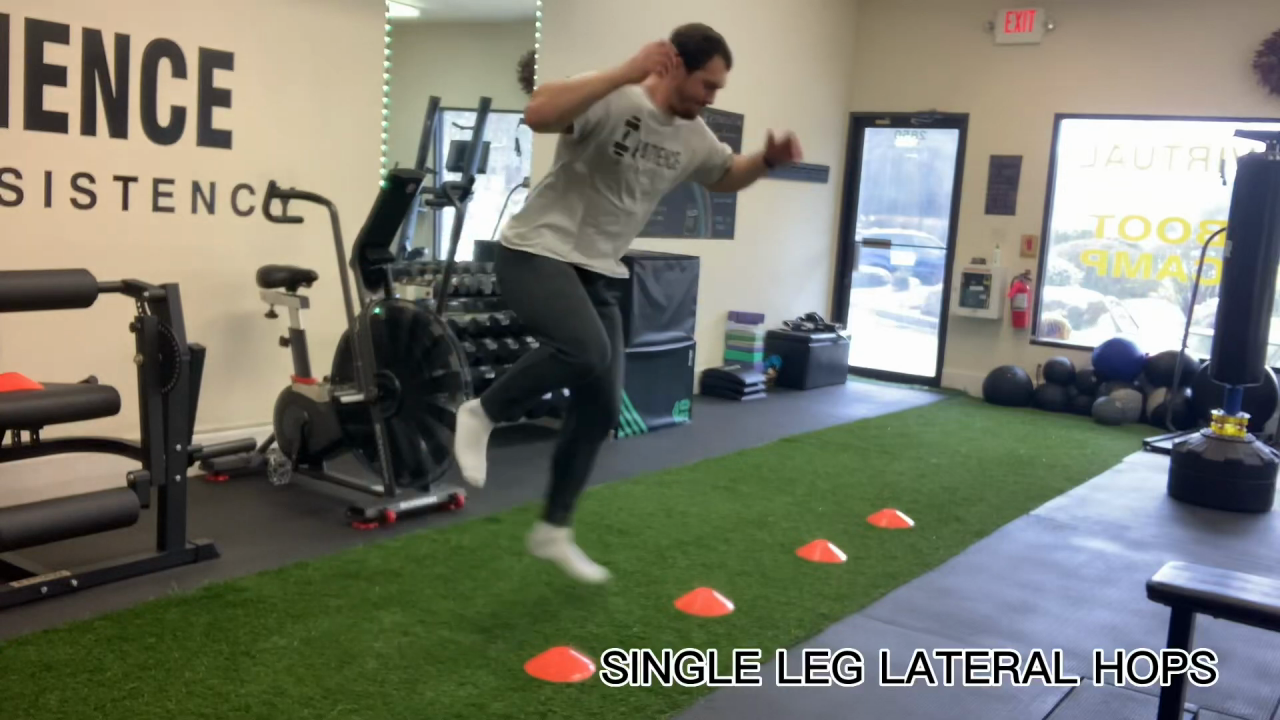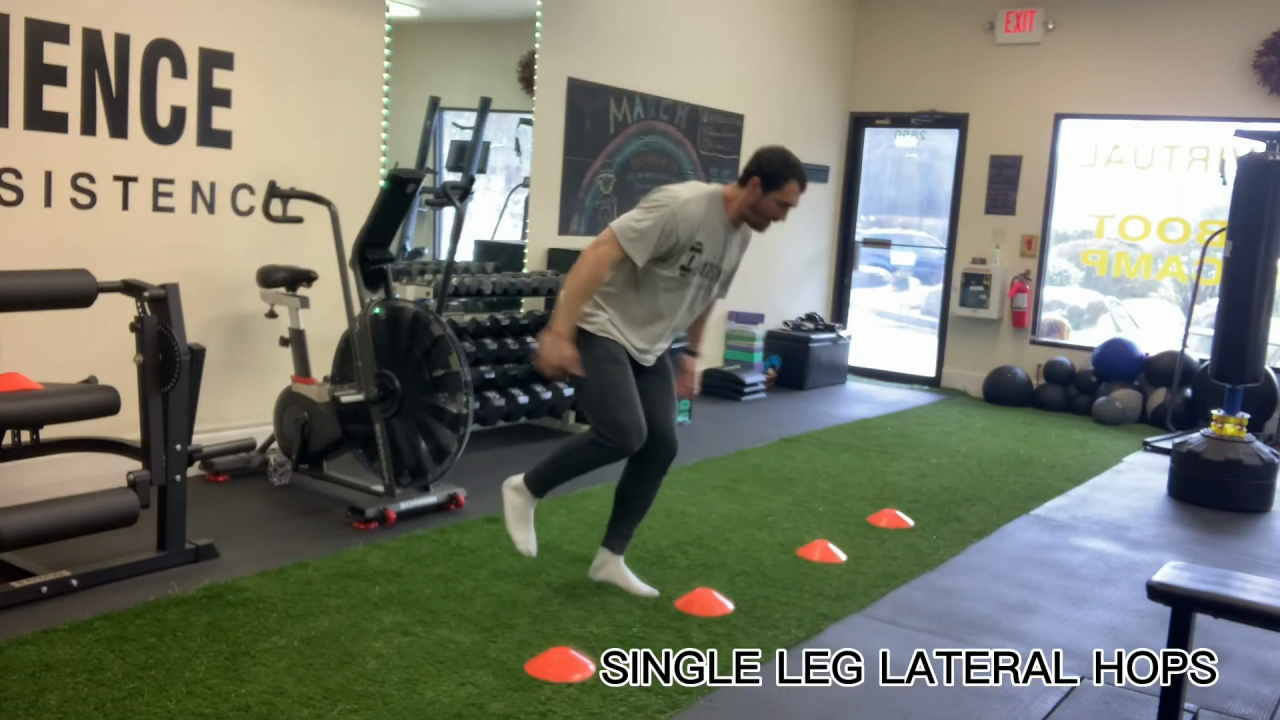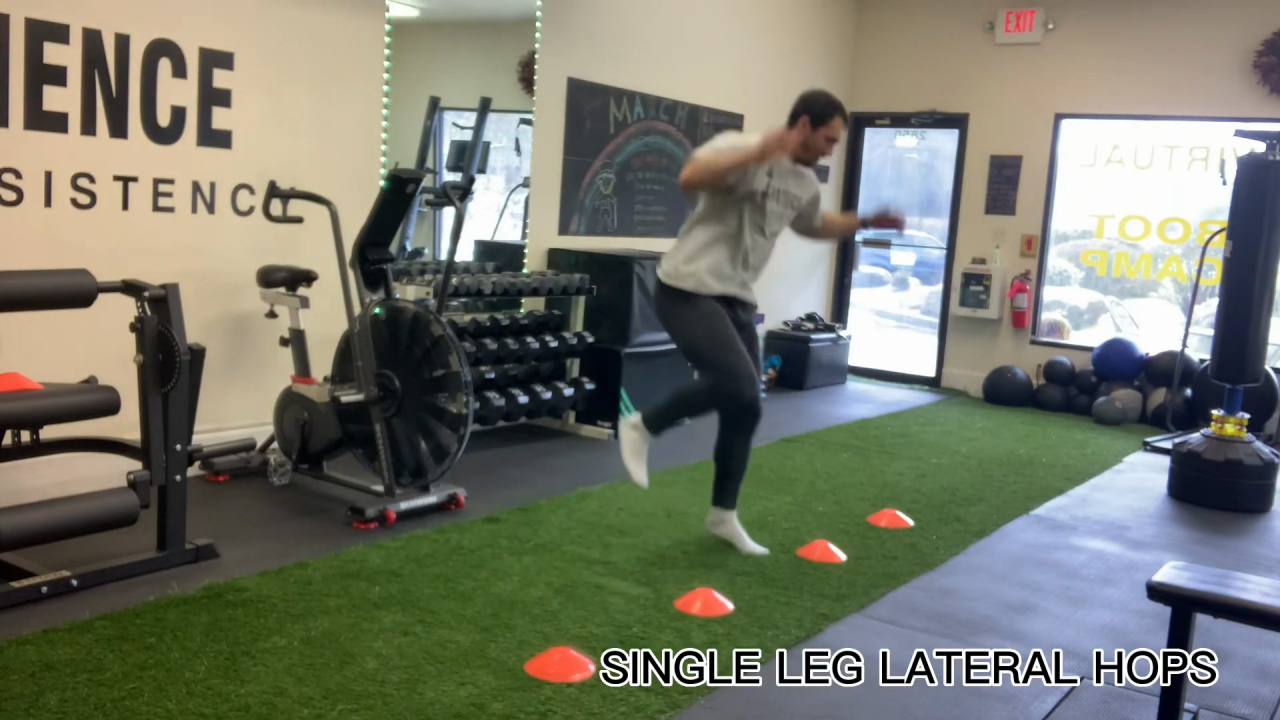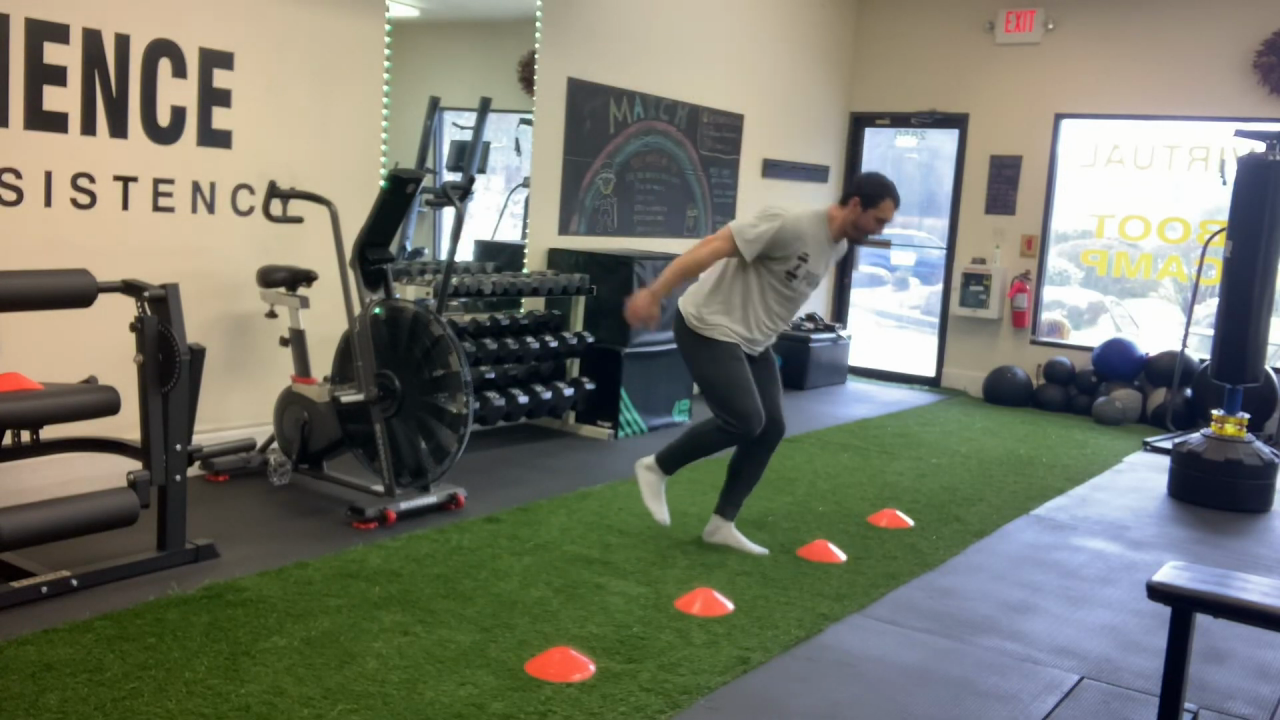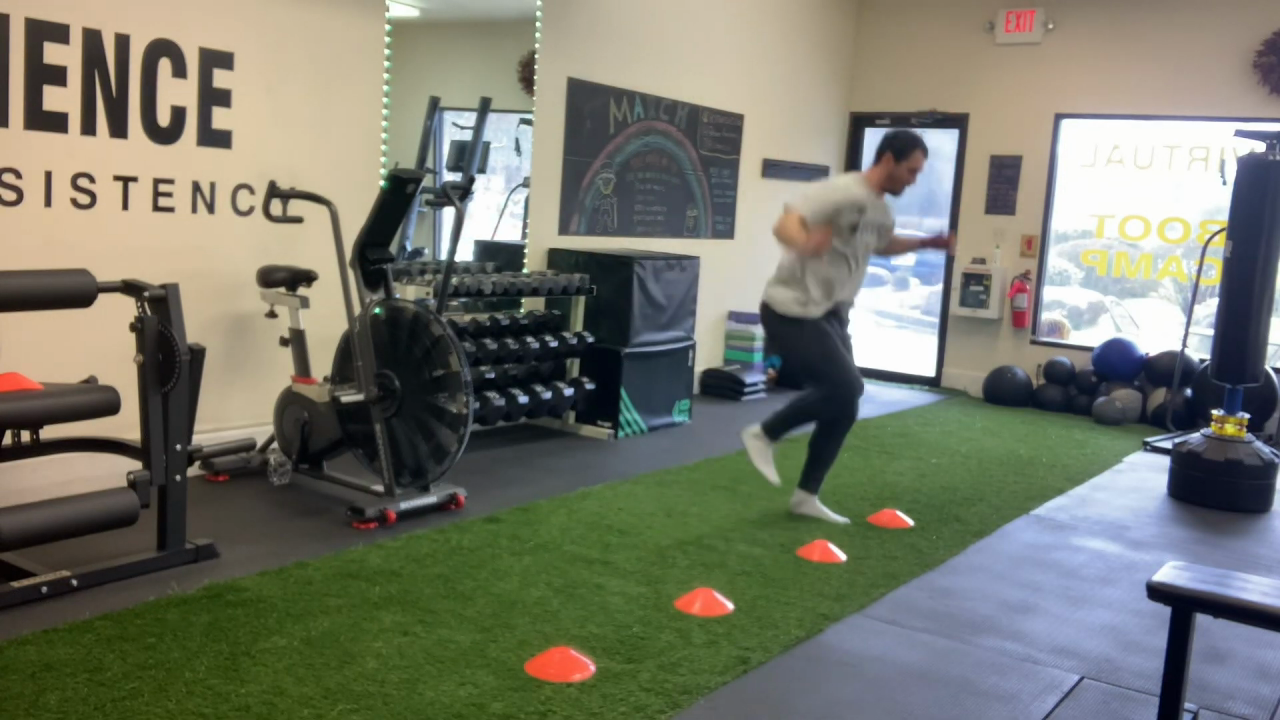
dt=1s
person 1, frame 1
left shoulder: (690, 134)
right shoulder: (610, 95)
left elbow: (729, 174)
right elbow: (539, 111)
left wrist: (769, 160)
right wrist: (626, 72)
left hip: (597, 271)
right hip: (537, 251)
left knee: (600, 409)
right knee: (585, 351)
left ankle: (553, 531)
right ankle: (482, 414)
person 1, frame 2
left shoulder: (739, 236)
right shoulder: (684, 205)
right elbow: (603, 254)
left wrist: (691, 357)
right wrist: (559, 332)
left hip: (646, 342)
right hip: (597, 326)
left knee: (661, 446)
right knee: (623, 435)
left ankle: (610, 558)
right ankle: (525, 490)
person 1, frame 3
left shoulder: (801, 179)
right shoulder: (743, 149)
left elbow: (816, 224)
right elbow: (690, 178)
left wrist: (865, 222)
right wrist: (753, 153)
left hip: (733, 298)
right hip: (689, 291)
left knee: (743, 406)
right knee: (736, 385)
left ankle: (723, 515)
right ankle: (644, 427)
person 1, frame 4
left shoulder: (838, 246)
right shoulder: (792, 225)
right elbow: (717, 246)
right wrist: (654, 293)
left hip: (751, 338)
right hip: (710, 328)
left knee: (770, 428)
right knee: (745, 421)
left ankle: (722, 523)
right ankle: (656, 469)
person 1, frame 5
left shoulder: (879, 203)
right shoulder: (842, 191)
left elbow: (885, 243)
right elbow: (785, 223)
left wrist: (929, 243)
right wrist: (806, 239)
left hip: (828, 315)
right hip: (793, 311)
left knee: (843, 403)
right knee: (844, 389)
left ankle: (806, 496)
right ankle: (762, 435)
